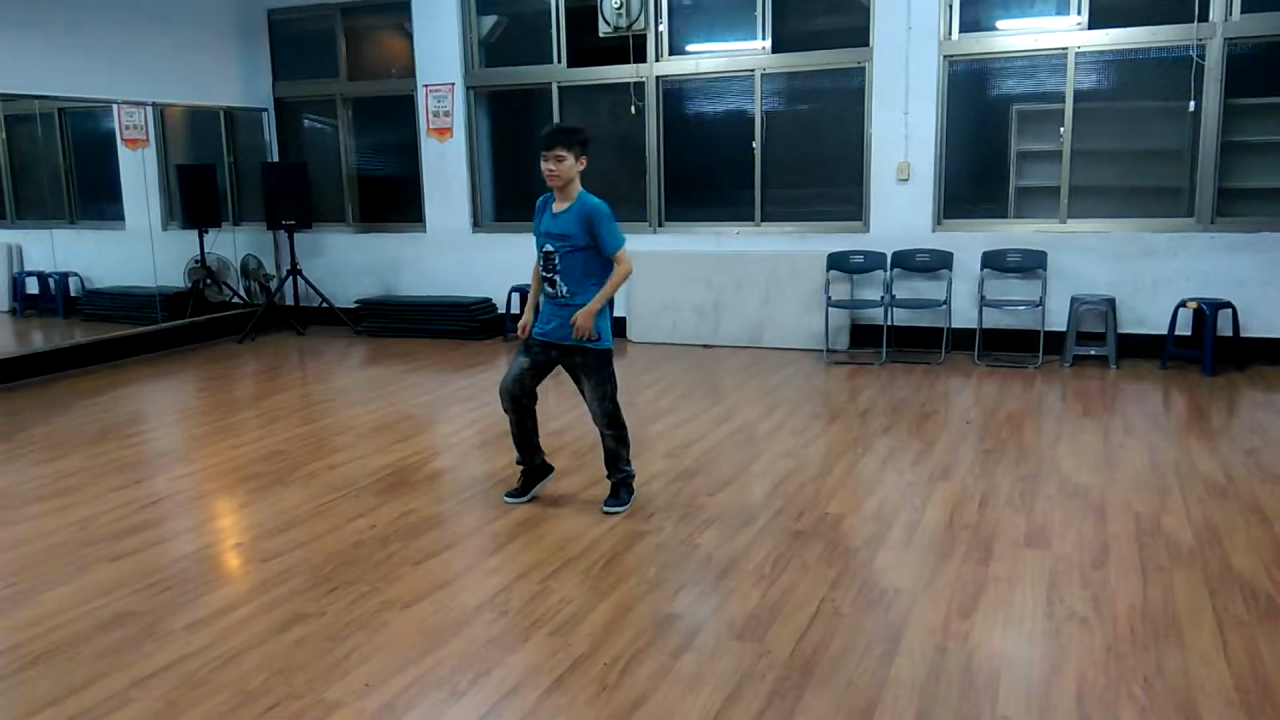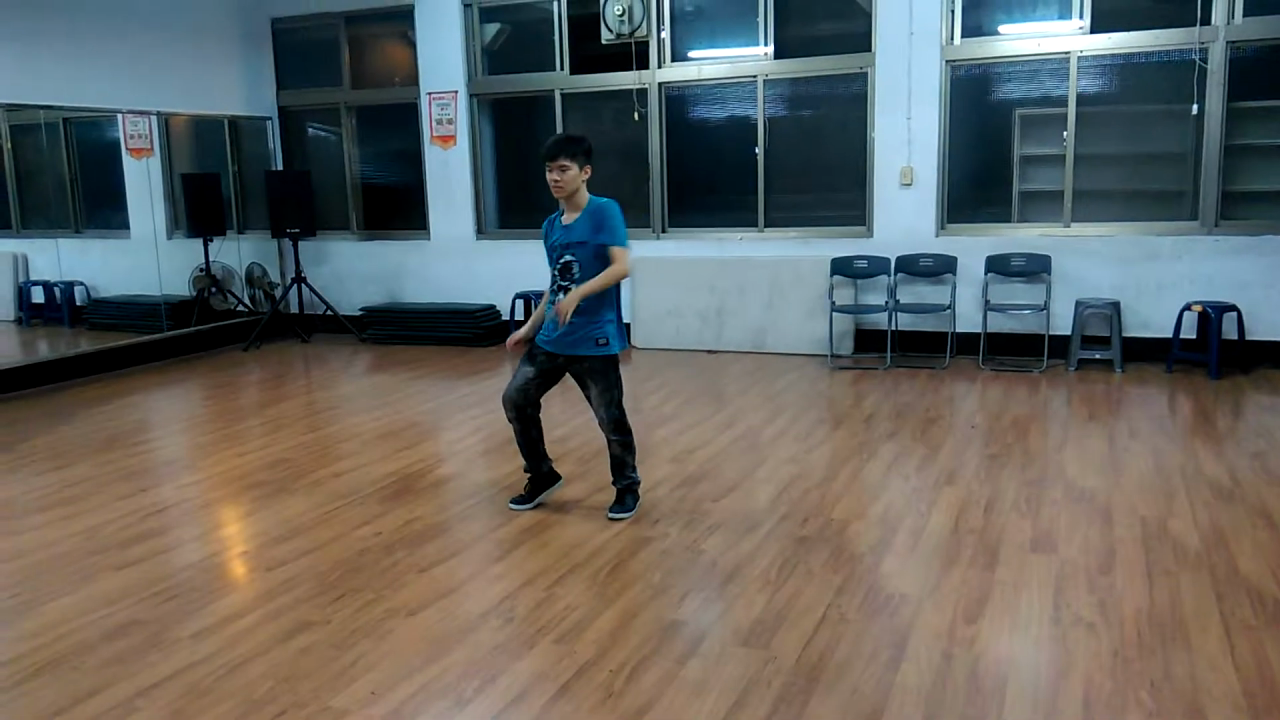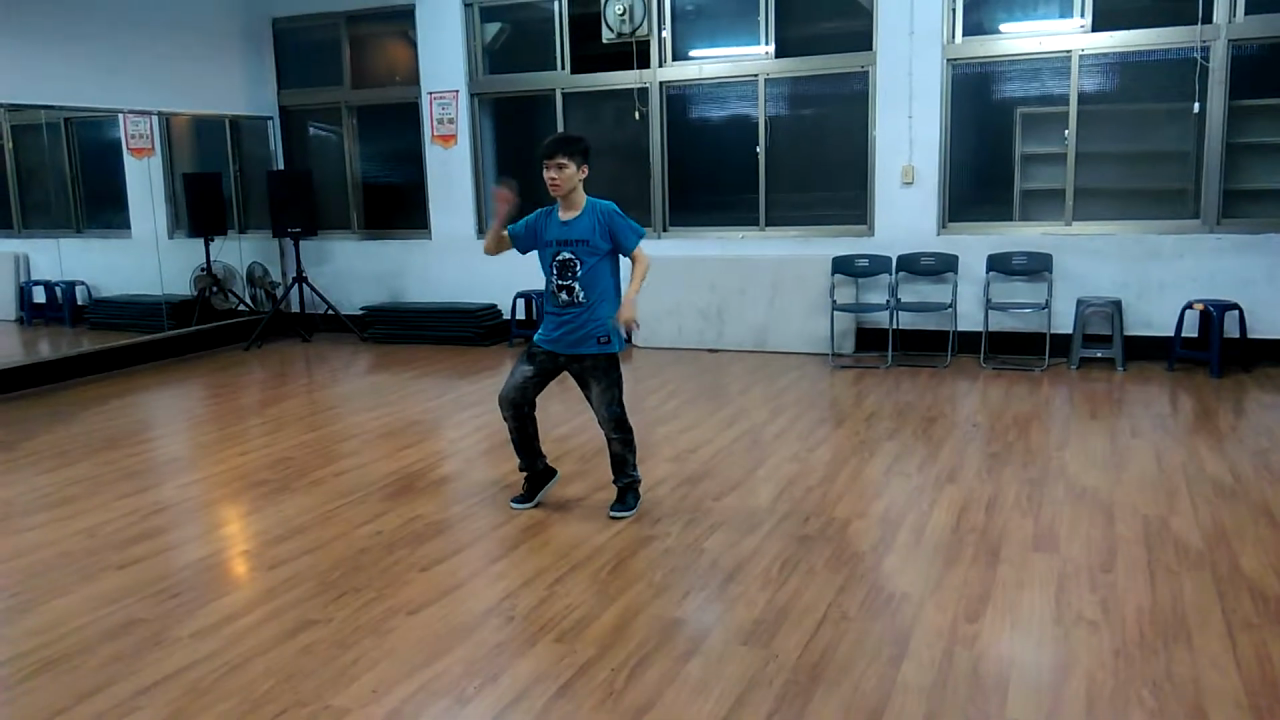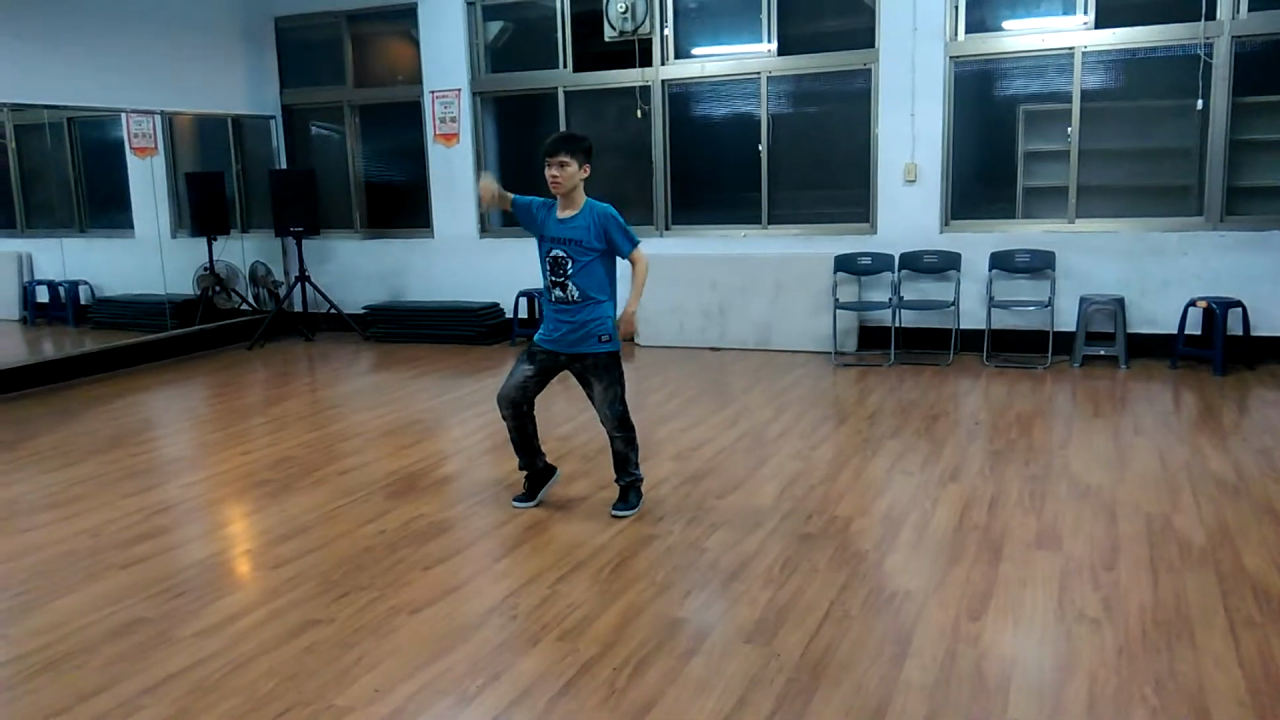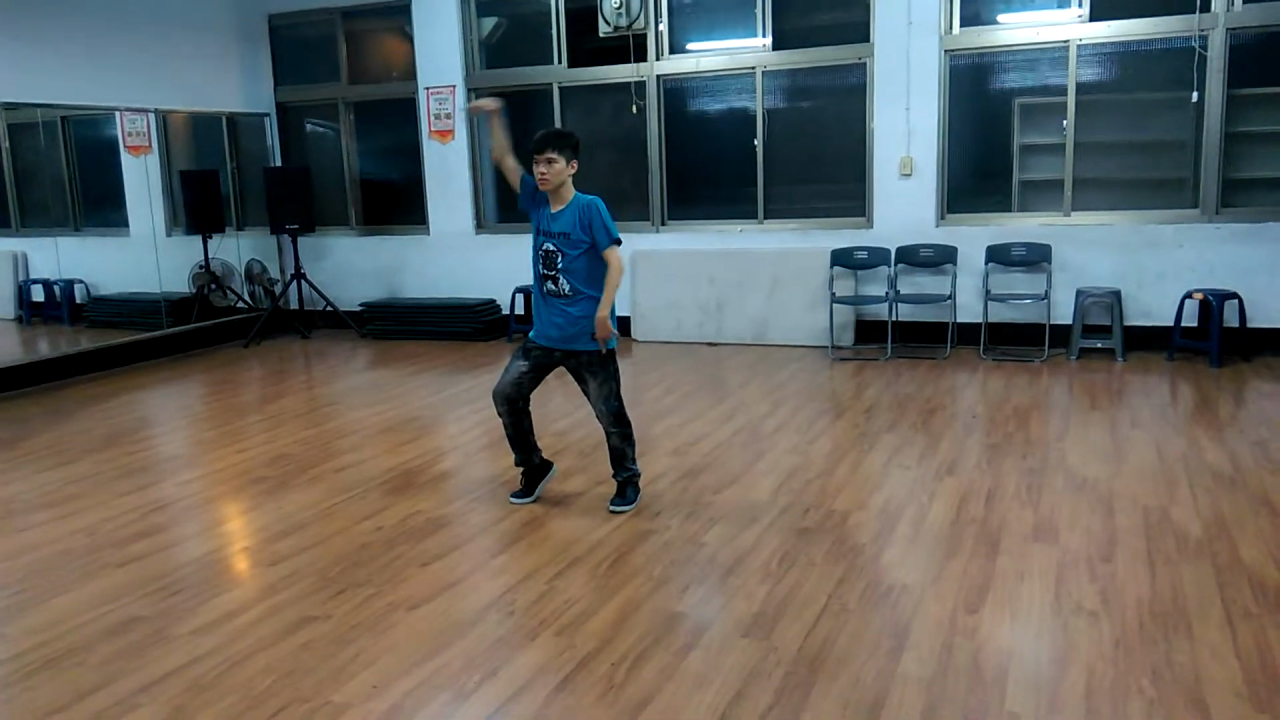
dt=0.3s
person 1, frame 1
left shoulder: (593, 210)
right shoulder: (543, 207)
left elbow: (623, 266)
left wrist: (591, 309)
right wrist: (530, 309)
left hip: (585, 331)
right hip: (546, 327)
left knee: (603, 410)
right knee: (512, 390)
left ankle: (622, 480)
right ankle: (534, 468)
person 1, frame 2
left shoulder: (604, 211)
right shoulder: (552, 225)
left elbow: (621, 265)
left wrist: (575, 296)
right wrist: (529, 327)
left hip: (596, 339)
right hip: (552, 337)
left knee: (610, 418)
right knee: (516, 399)
left ankle: (627, 486)
right ankle: (542, 475)
person 1, frame 3
left shoulder: (606, 214)
right shoulder: (541, 220)
left elbow: (640, 259)
right elbow: (493, 247)
left wrist: (629, 299)
right wrist: (500, 215)
left hip: (596, 339)
right hip: (550, 336)
left knee: (610, 417)
right knee: (512, 399)
left ankle: (628, 485)
right ankle: (538, 473)
person 1, frame 4
left shoulder: (603, 216)
right shoulder: (540, 211)
left elbow: (640, 260)
right elbow: (499, 199)
left wrist: (630, 309)
right wrist: (489, 189)
left hip: (596, 338)
right hip: (551, 335)
left knee: (613, 416)
right knee: (511, 398)
left ankle: (631, 484)
right ankle: (539, 472)
person 1, frame 5
left shoulder: (590, 208)
right shoulder: (536, 201)
left elbow: (615, 263)
right elbow: (503, 159)
left wrist: (603, 313)
right wrist: (495, 114)
left hip: (588, 335)
right hip: (545, 333)
left knee: (609, 411)
right knee: (506, 394)
left ankle: (627, 479)
right ankle: (534, 468)
